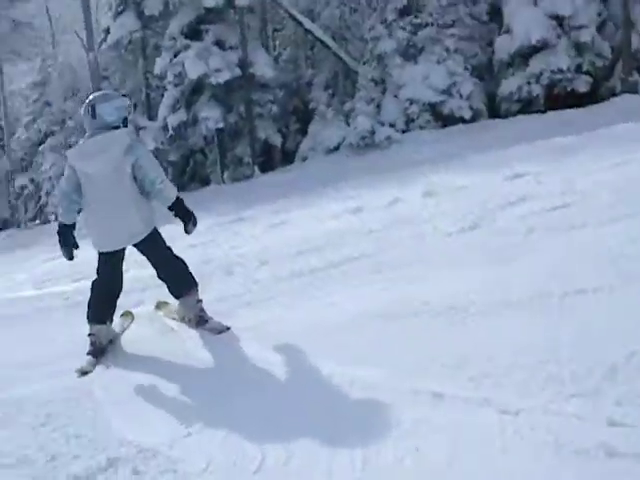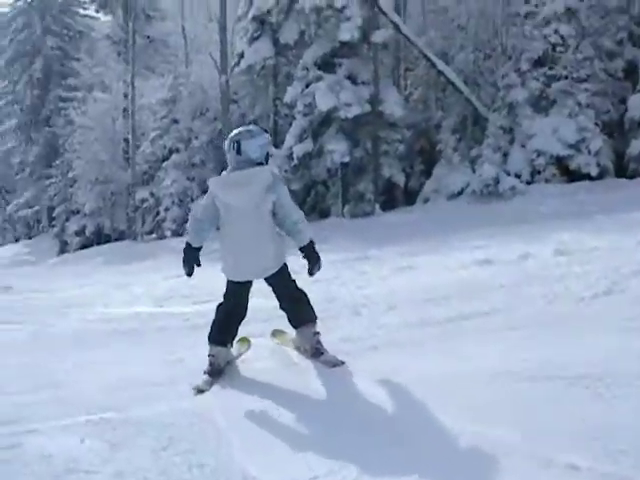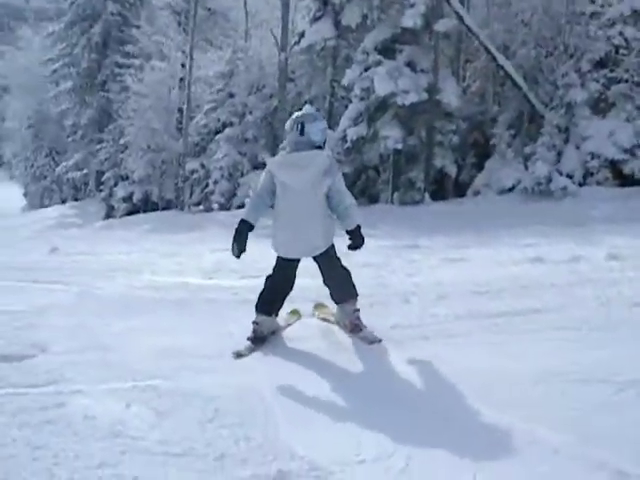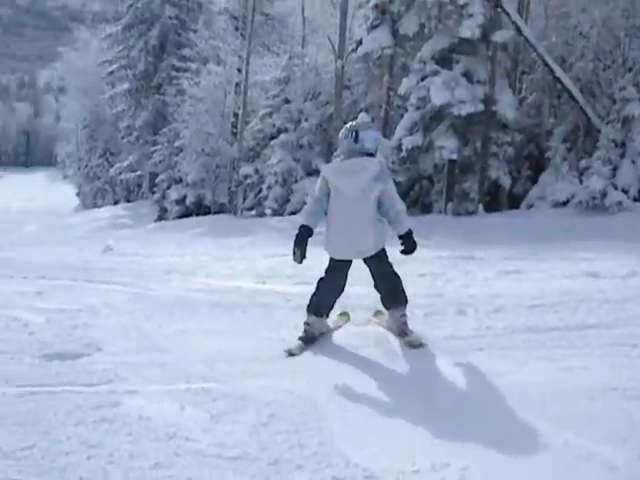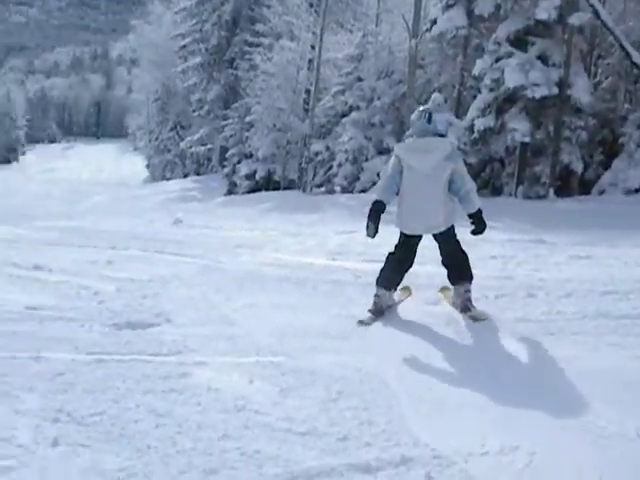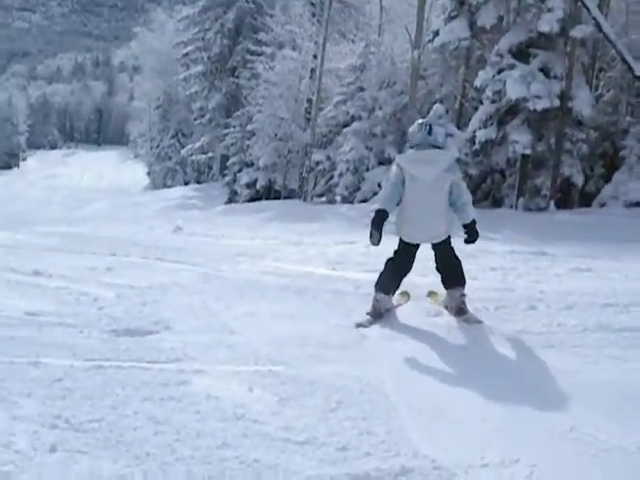
dt=0.3s
person 1, frame 1
left shoulder: (77, 157)
right shoulder: (129, 145)
left elbow: (67, 195)
right elbow: (154, 180)
left wrist: (65, 229)
right wrist: (179, 207)
left hip: (104, 235)
right hip: (137, 224)
left knee: (107, 280)
right knee: (166, 262)
left ankle: (99, 331)
right ankle: (192, 308)
person 1, frame 2
left shoulder: (219, 187)
right shoulder: (269, 181)
left elbow: (200, 219)
right elbow: (291, 218)
left wrist: (191, 248)
right wrist: (308, 247)
left hip: (236, 263)
right hip: (270, 257)
left knee: (232, 305)
right knee: (290, 294)
left ankle: (218, 353)
right ankle: (308, 338)
person 1, frame 3
left shoulder: (277, 166)
right shoulder: (327, 166)
left elbow: (260, 198)
right elbow: (342, 202)
left wrist: (244, 228)
right wrist: (354, 229)
left hip: (286, 239)
right hip: (319, 237)
left knee: (280, 278)
right knee: (334, 272)
left ankle: (263, 322)
right ankle: (349, 315)
person 1, frame 4
left shoulder: (331, 173)
right shoulder: (379, 172)
left elbow: (316, 205)
right elbow: (393, 207)
left wrist: (303, 233)
right wrist: (406, 234)
left hip: (339, 242)
right hip: (371, 240)
left knee: (332, 281)
right knee: (385, 277)
left ankle: (314, 323)
right ankle: (398, 319)
person 1, frame 5
left shoulder: (403, 152)
right shoulder: (450, 153)
left elbow: (389, 182)
right elbow: (464, 186)
left wrist: (377, 209)
right wrist: (475, 214)
left hip: (409, 218)
right hip: (441, 218)
left knee: (401, 255)
right knee: (452, 253)
left ankle: (383, 295)
right ankle: (462, 295)
person 1, frame 6
left shoulder: (404, 163)
right shoulder: (448, 165)
left elbow: (391, 191)
right elbow: (461, 198)
left wrist: (379, 217)
right wrist: (470, 224)
left hip: (409, 227)
right hip: (439, 227)
left knee: (400, 262)
right knee: (447, 259)
left ankle: (381, 299)
right ankle: (456, 299)
